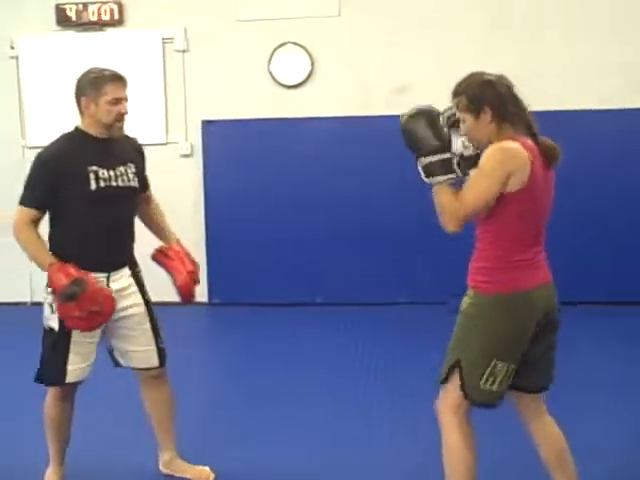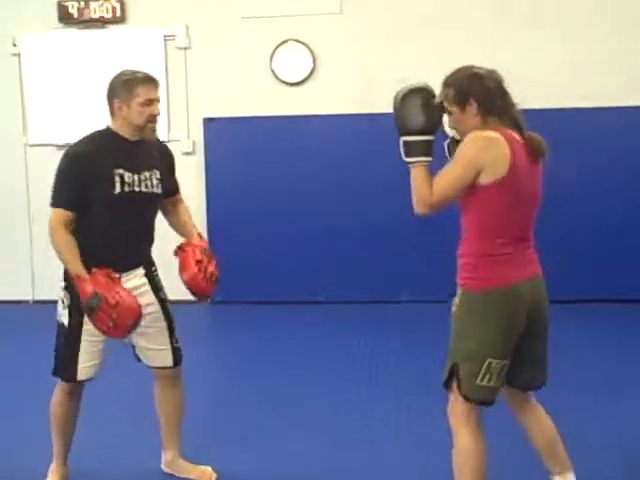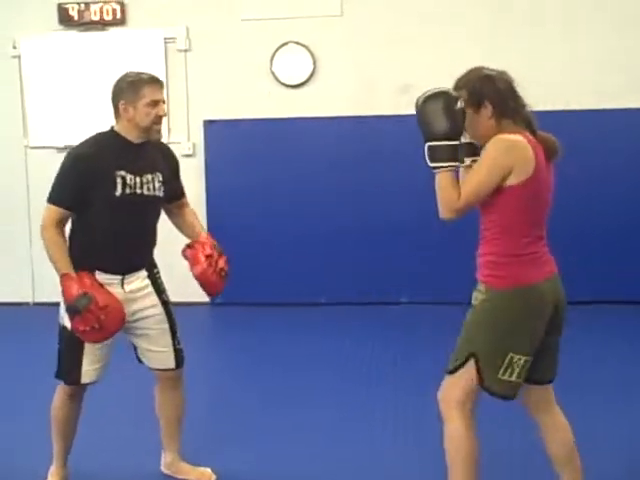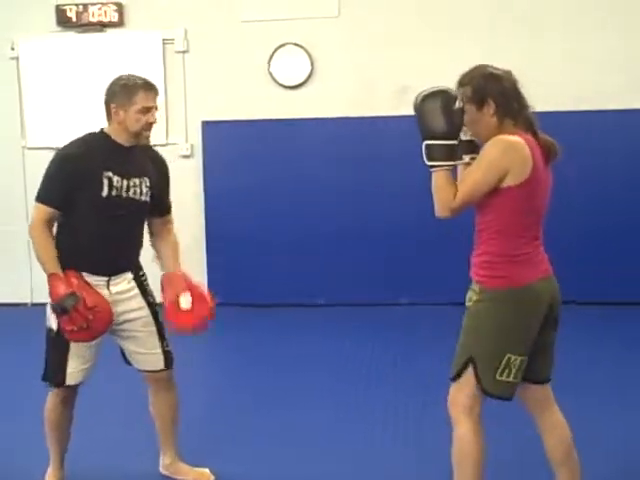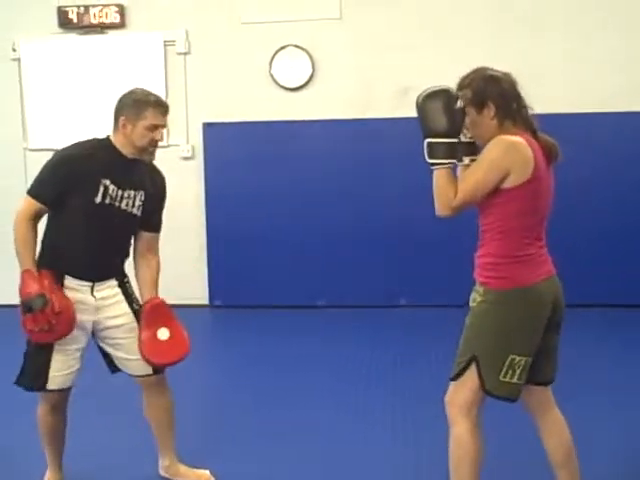
dt=0.3s
person 1, frame 1
left shoulder: (502, 155)
right shoulder: (537, 153)
left elbow: (453, 220)
left wrist: (433, 159)
right wrist: (466, 166)
left hip: (499, 300)
right hip: (537, 294)
left knee: (451, 409)
right knee: (531, 405)
person 1, frame 2
left shoulder: (482, 143)
right shoulder: (526, 147)
left elbow: (425, 202)
left wrist: (416, 140)
right wrist: (461, 152)
left hip: (489, 294)
right hip: (527, 288)
left knee: (462, 413)
right knee: (521, 399)
person 1, frame 3
left shoulder: (506, 146)
right shoulder: (531, 144)
left elbow: (451, 207)
right elbow: (478, 194)
left wrist: (440, 144)
right wrist: (466, 151)
left hip: (510, 293)
right hip: (541, 287)
left knee: (453, 399)
right knee: (540, 399)
person 1, frame 4
left shoulder: (505, 148)
right shoulder: (530, 146)
left elbow: (447, 206)
right elbow: (474, 193)
left wrist: (438, 143)
right wrist: (463, 149)
left hip: (505, 294)
right hip: (536, 287)
left knee: (462, 405)
right knee: (538, 398)
person 1, frame 5
left shoulder: (506, 147)
right shoulder: (531, 147)
left elbow: (448, 204)
right elbow: (475, 193)
left wrist: (440, 143)
right wrist: (463, 150)
left hip: (509, 294)
right hip: (539, 288)
left knee: (460, 404)
right knee: (540, 400)
person 2, frame 1
left shoulder: (130, 149)
right shoulder: (55, 158)
right elbow: (23, 224)
left wrist: (173, 245)
right wrist: (56, 274)
left hip: (125, 278)
right hip: (76, 284)
left knee: (154, 370)
right knee: (62, 384)
person 2, frame 2
left shoulder: (159, 153)
right shoulder: (83, 156)
left elbow: (172, 203)
right elbow: (59, 226)
left wrist: (194, 241)
right wrist: (85, 282)
left hip: (140, 277)
right hip: (92, 282)
left knee: (169, 369)
right knee: (71, 381)
person 2, frame 3
left shoulder: (163, 157)
right shoulder: (86, 157)
left elbow: (178, 206)
right elbow: (51, 224)
left wrist: (202, 241)
right wrist: (70, 281)
left hip: (143, 280)
right hip: (92, 283)
left knee: (170, 372)
right knee: (73, 383)
person 2, frame 4
left shoulder: (153, 163)
right shoulder: (74, 158)
left elbow: (161, 226)
right elbow: (40, 223)
left wrist: (175, 274)
right wrist: (58, 281)
left hip: (129, 283)
left knee: (161, 374)
right knee: (64, 387)
person 2, frame 5
left shoulder: (152, 181)
right shoulder: (74, 161)
left elbow: (146, 250)
right elbow: (26, 216)
left wrist: (150, 304)
right wrist: (29, 277)
left hip: (112, 288)
right hip: (61, 290)
left knee: (154, 376)
right knee: (54, 393)
